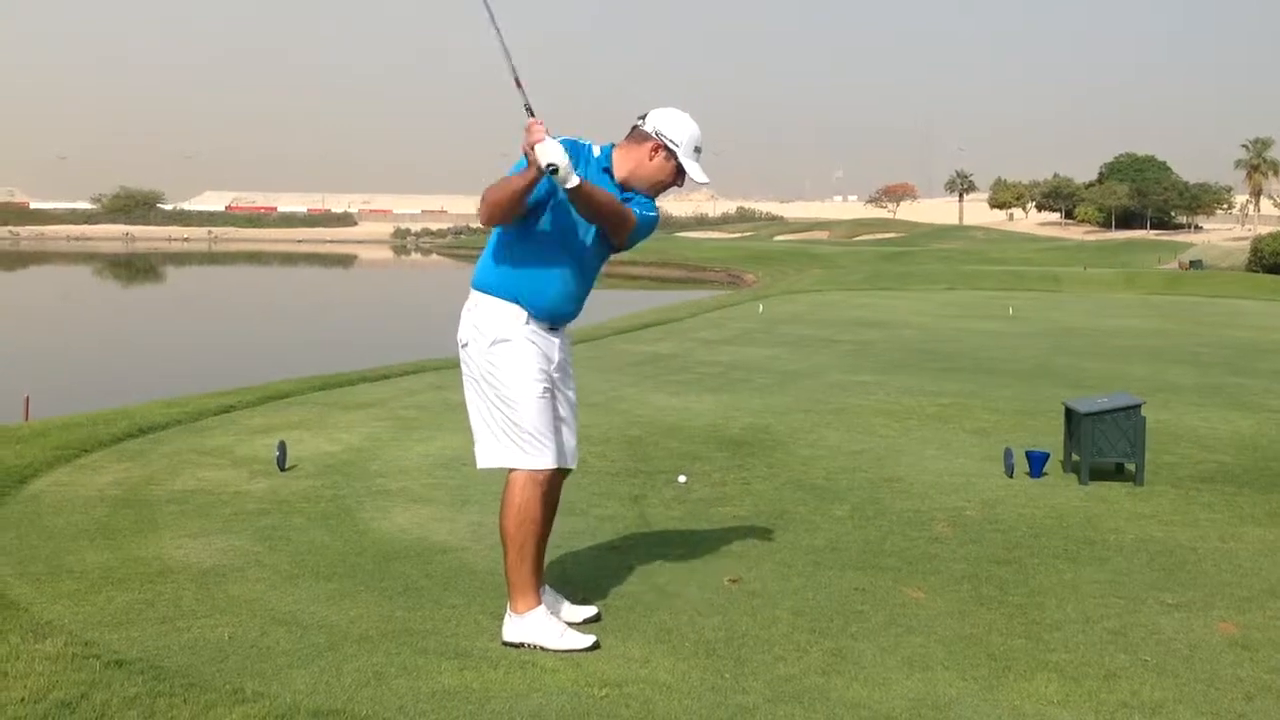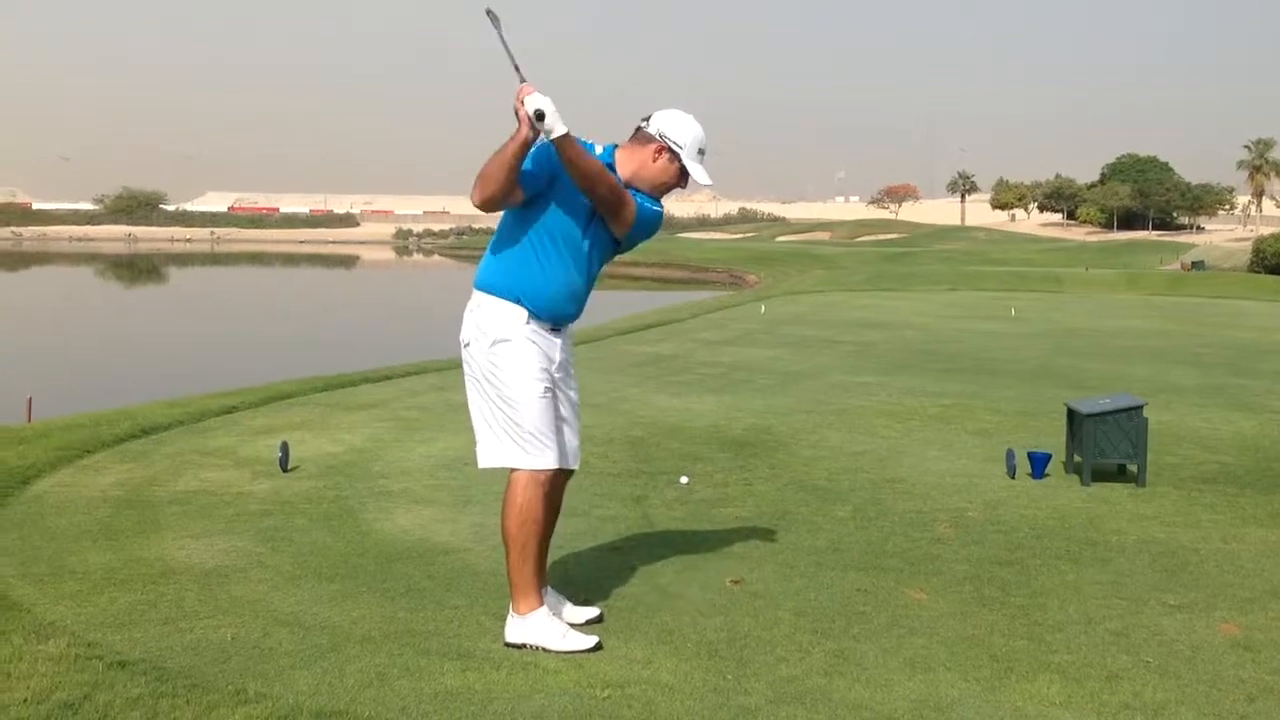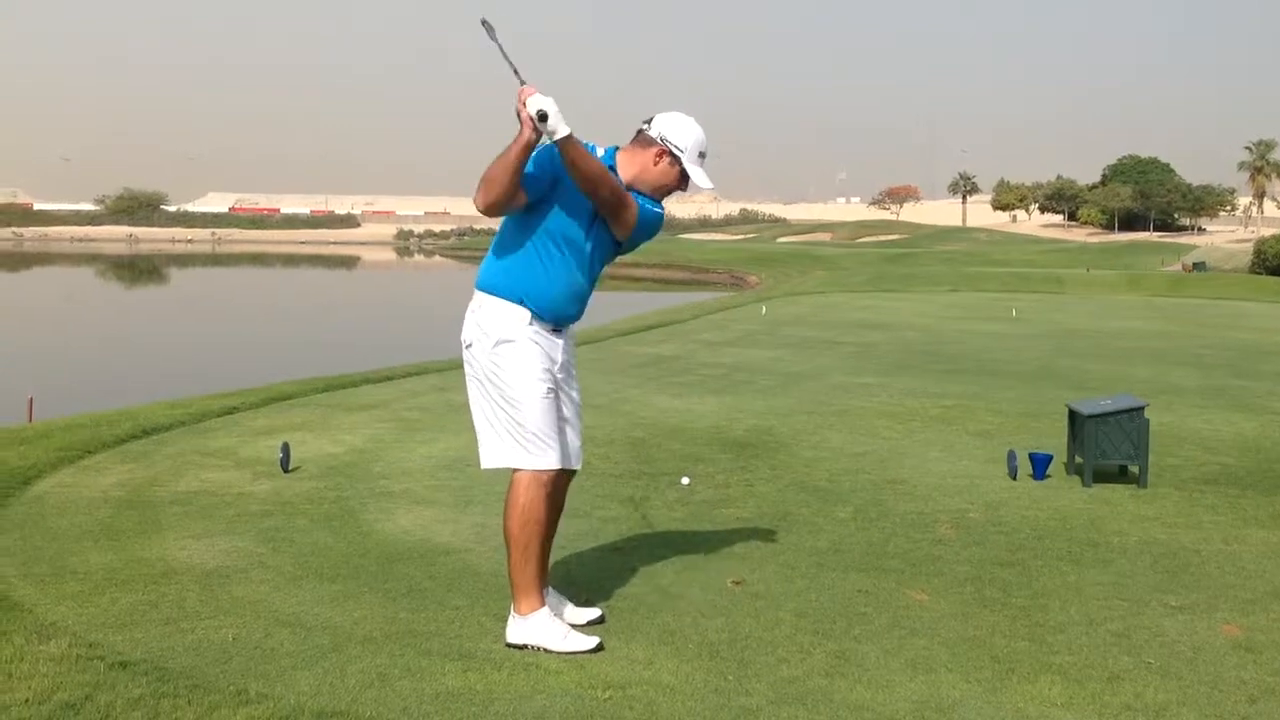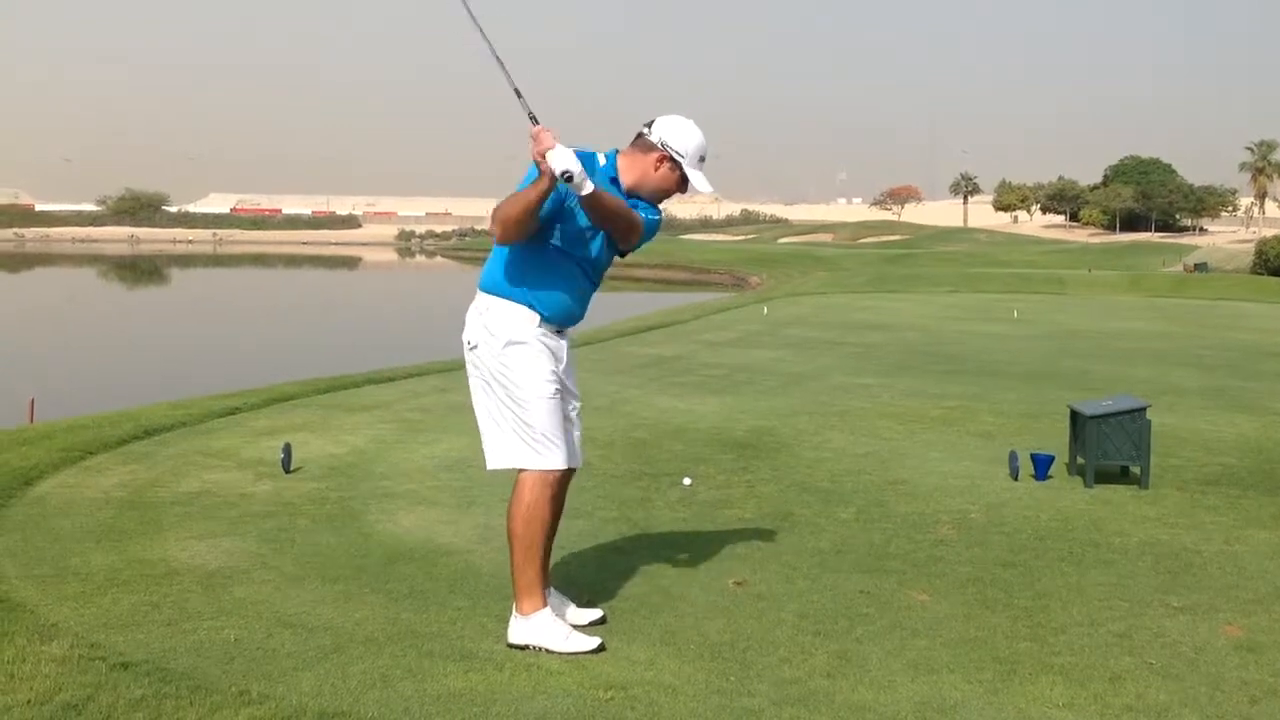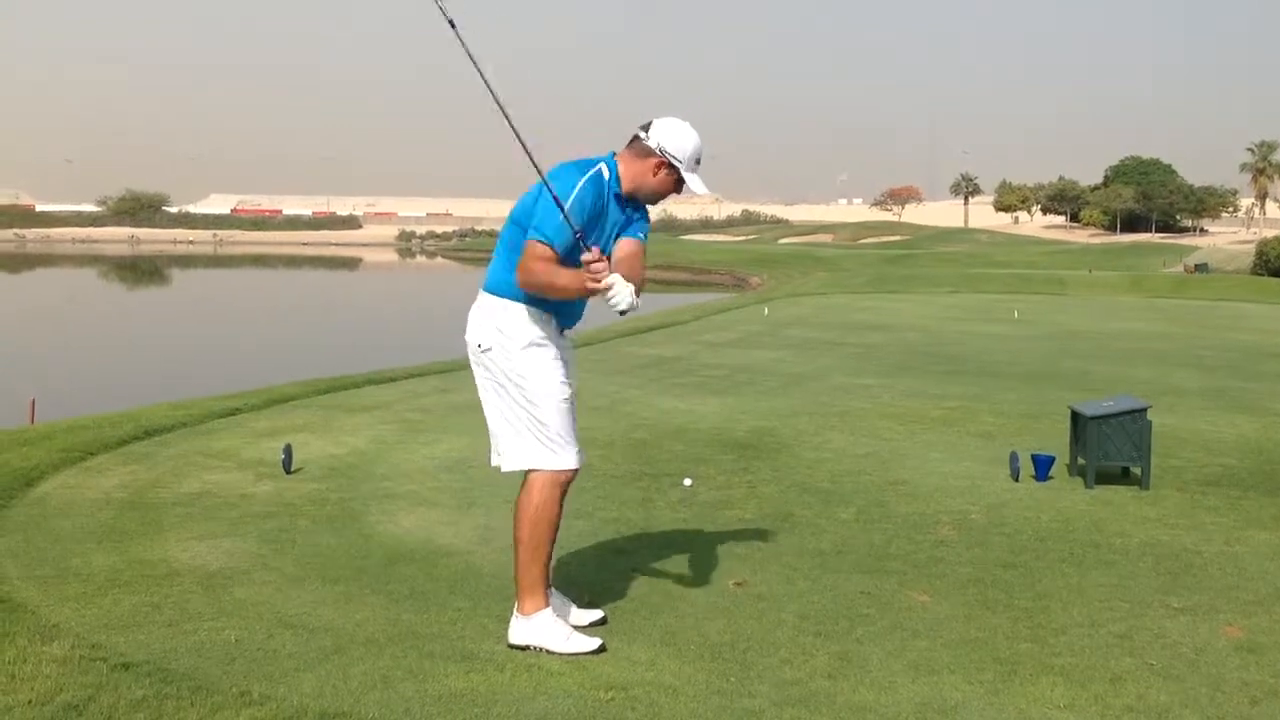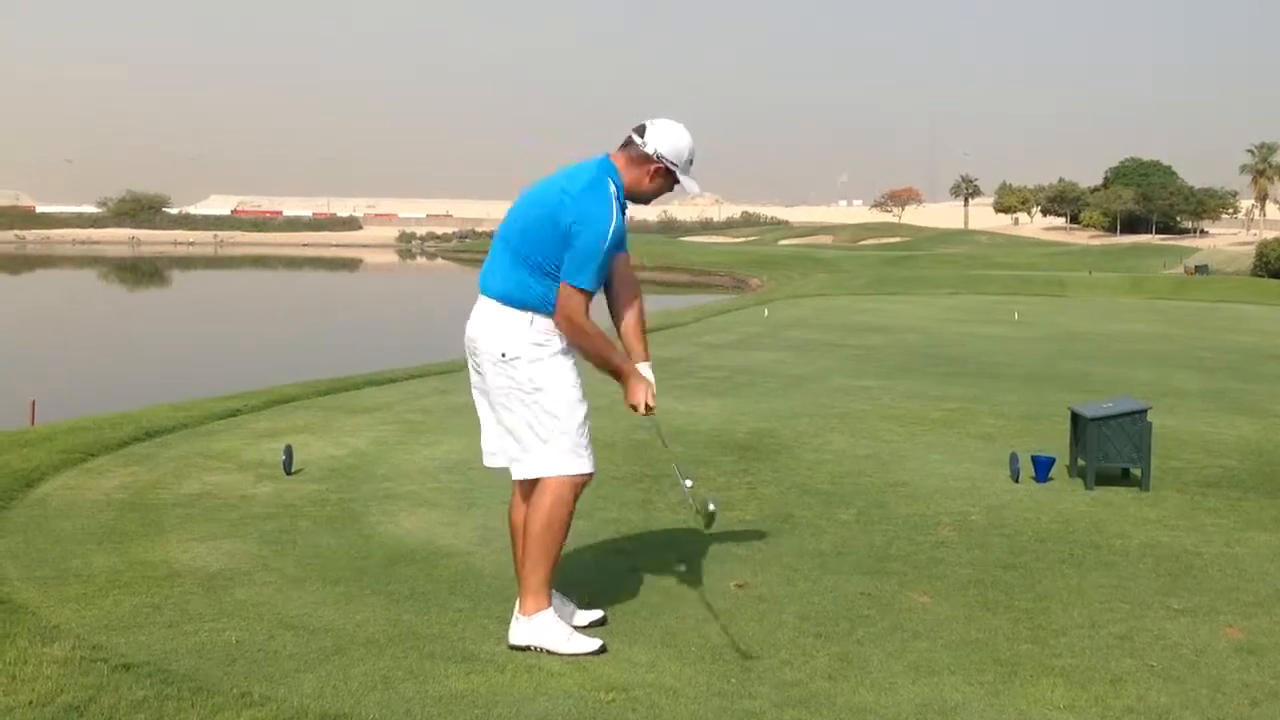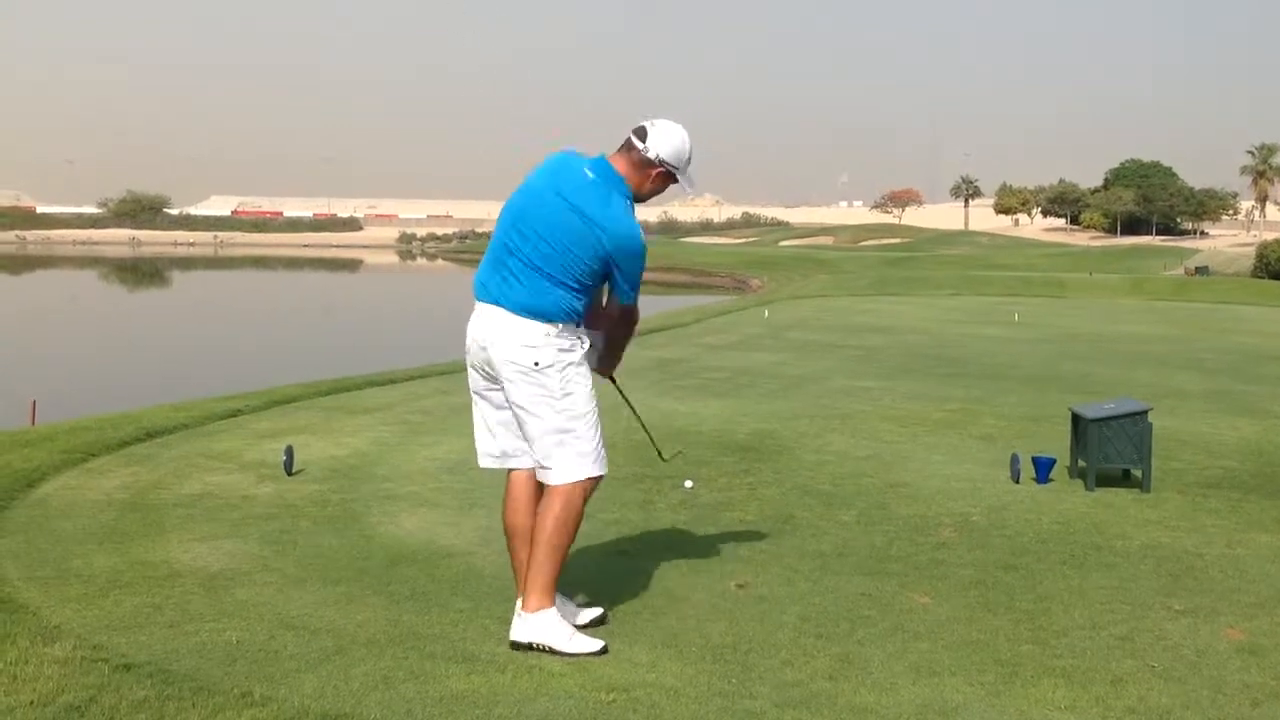
dt=0.1s
person 1, frame 1
left shoulder: (642, 212)
right shoulder: (566, 157)
left elbow: (609, 214)
right elbow: (490, 211)
left wrist: (569, 178)
right wrist: (534, 166)
left hip: (550, 335)
right hip: (501, 328)
left knee: (554, 467)
right knee: (531, 468)
left ankle: (533, 592)
right ankle: (523, 616)
person 1, frame 2
left shoulder: (644, 211)
right shoulder: (551, 153)
left elbow: (601, 195)
right elbow: (484, 197)
left wrist: (561, 133)
right wrist: (526, 133)
left hip: (552, 334)
right hip: (504, 325)
left knee: (558, 466)
right knee: (533, 467)
left ankle: (536, 591)
right ankle: (526, 615)
person 1, frame 3
left shoulder: (645, 212)
right shoulder: (552, 156)
left elbow: (602, 197)
right elbow: (488, 201)
left wrist: (566, 136)
right wrist: (527, 138)
left hip: (552, 334)
right hip: (504, 326)
left knee: (560, 467)
right knee: (536, 467)
left ankle: (537, 592)
right ankle: (528, 615)
person 1, frame 4
left shoulder: (642, 214)
right shoulder: (572, 164)
left elbow: (616, 221)
right elbow: (503, 228)
left wrist: (580, 181)
right wrist: (548, 177)
left hip: (550, 335)
right hip: (508, 327)
left knee: (558, 469)
right knee: (540, 468)
left ankle: (537, 595)
right ankle: (529, 616)
person 1, frame 5
left shoulder: (631, 212)
right shoulder: (579, 183)
left elbow: (630, 267)
right elbow: (530, 273)
left wrist: (616, 282)
right wrist: (590, 278)
left hip: (535, 334)
right hip: (515, 330)
left knee: (543, 469)
right knee: (550, 467)
left ankle: (537, 595)
right ankle: (531, 616)
person 1, frame 6
left shoulder: (595, 184)
right shoulder: (599, 211)
left elbow: (625, 292)
right elbow: (570, 318)
left wrist: (641, 364)
right wrist: (626, 376)
left hip: (508, 335)
right hip: (524, 336)
left knee: (535, 471)
right knee: (565, 470)
left ankle: (536, 596)
right ankle: (533, 616)
person 1, frame 7
left shoulder: (564, 166)
right shoulder: (626, 235)
right elbow: (622, 320)
right wrist: (608, 361)
left hip: (487, 326)
right hip: (540, 342)
left knee: (523, 468)
right knee: (574, 475)
left ankle: (533, 600)
right ankle: (537, 613)
